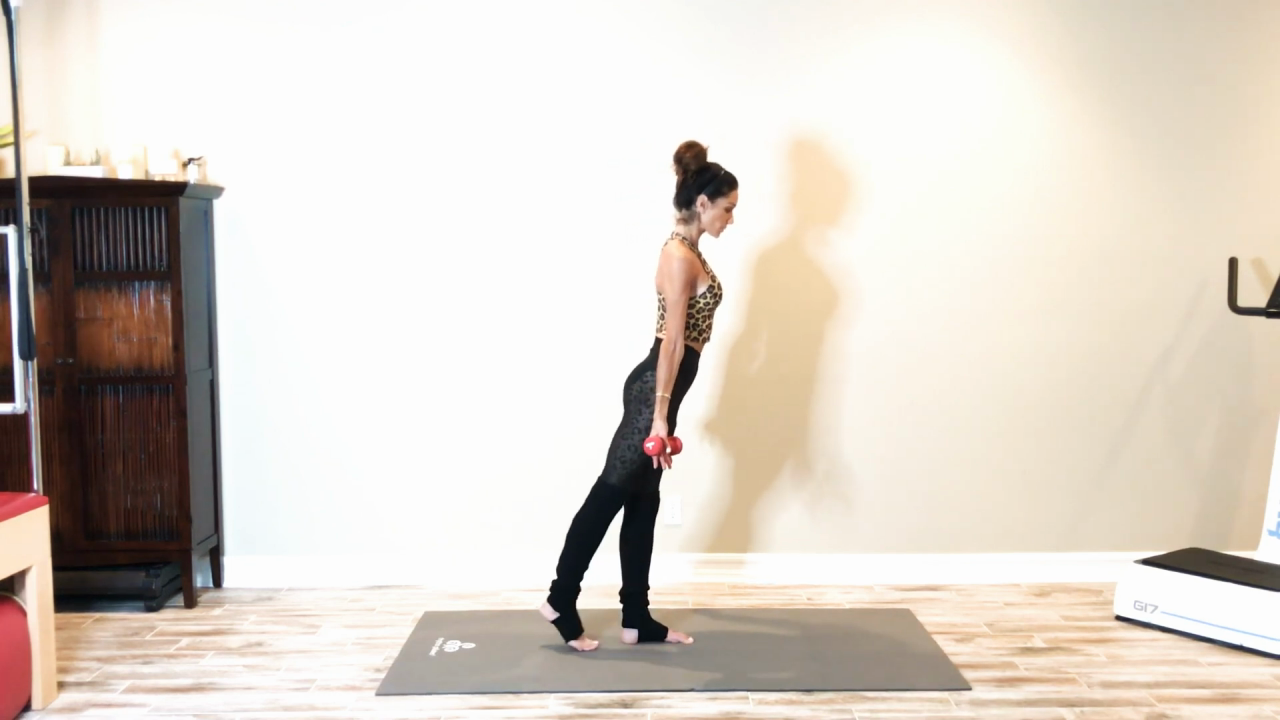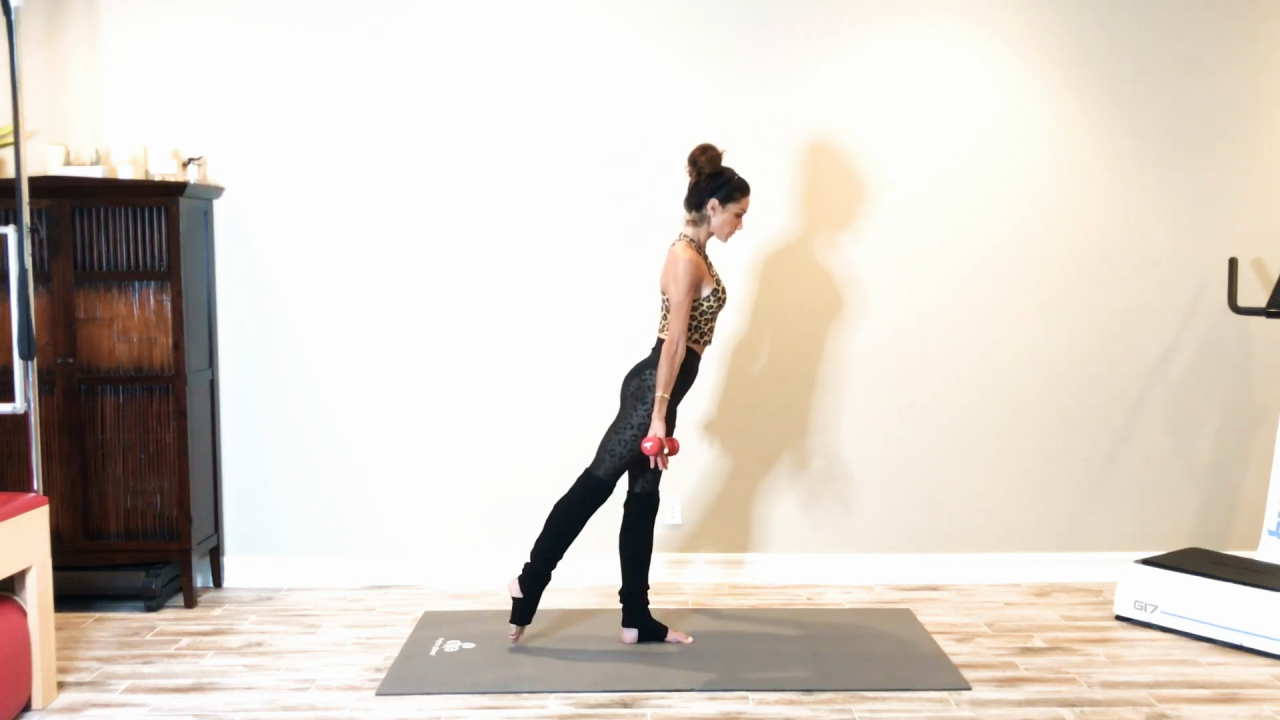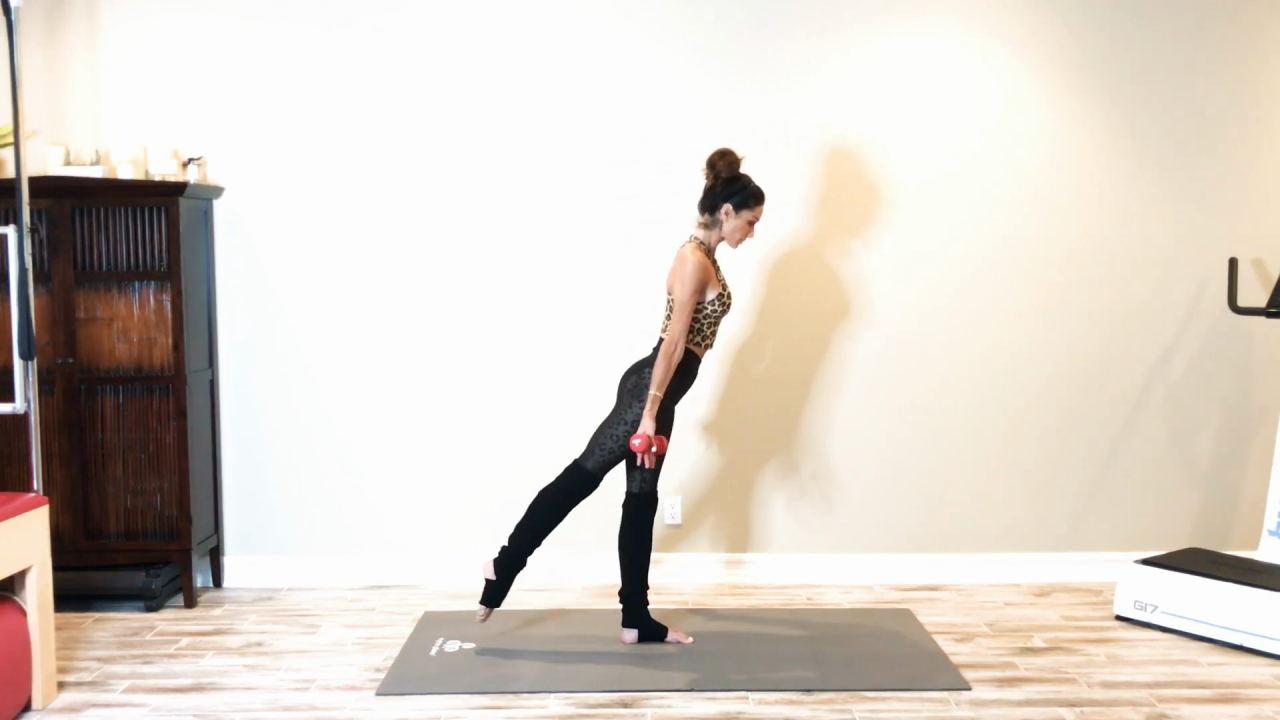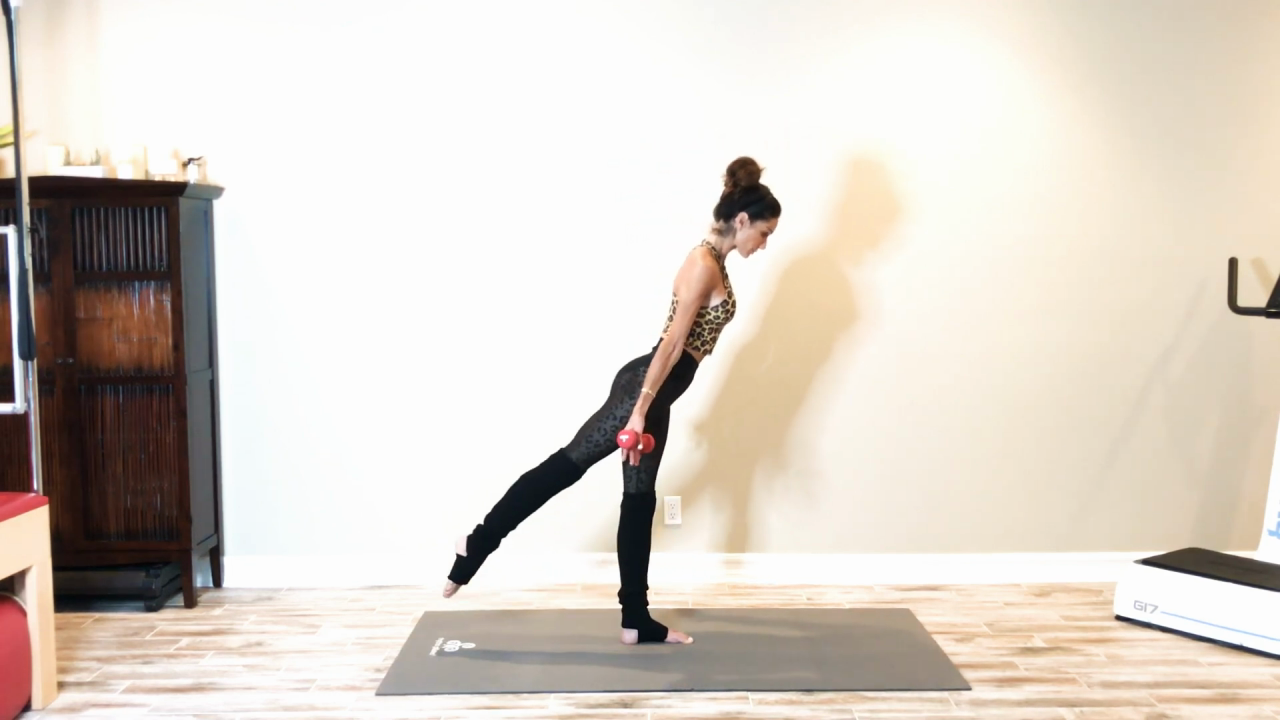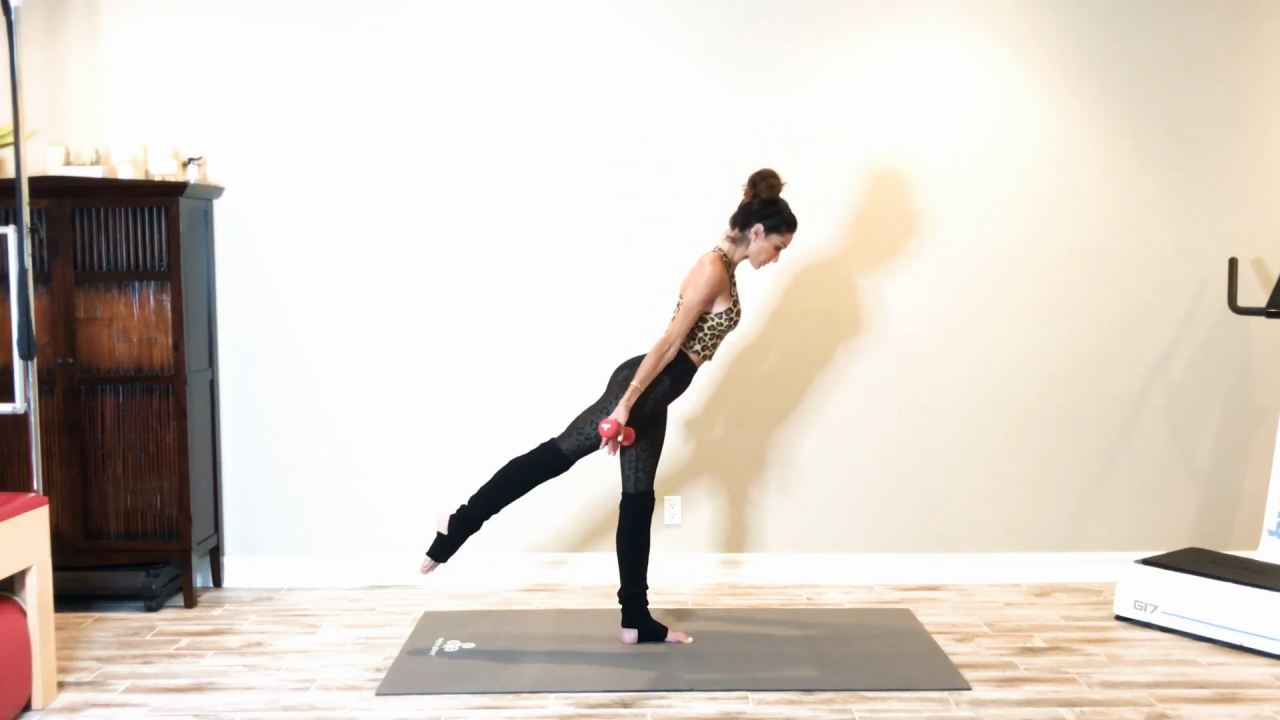
dt=0.5s
person 1, frame 1
left shoulder: (688, 251)
right shoulder: (679, 256)
right elbow: (671, 339)
right wrist: (659, 415)
left hip: (661, 388)
right hip: (654, 387)
left knee: (642, 500)
right knee: (610, 491)
left ankle: (636, 619)
right ankle: (561, 602)
person 1, frame 2
left shoulder: (694, 254)
right shoulder: (685, 259)
right elbow: (673, 341)
right wrist: (659, 416)
left hip: (658, 389)
right hip: (652, 389)
left knee: (643, 499)
right knee: (596, 483)
left ankle: (636, 619)
right ankle: (529, 581)
person 1, frame 3
left shoulder: (702, 257)
right shoulder: (694, 261)
right elbow: (673, 341)
right wrist: (650, 412)
left hip: (659, 388)
right hip: (650, 386)
left knee: (641, 500)
right knee: (583, 474)
left ankle: (636, 620)
right ankle: (504, 567)
person 1, frame 4
left shoulder: (713, 263)
right shoulder: (704, 264)
right elbow: (672, 343)
right wrist: (640, 410)
left hip: (655, 389)
right hip: (645, 385)
left knee: (640, 500)
right knee: (567, 464)
left ankle: (636, 620)
right ankle: (477, 545)
person 1, frame 5
left shoulder: (723, 271)
right shoulder: (713, 270)
right elbow: (669, 341)
right wrist: (625, 404)
left hip: (653, 393)
right hip: (644, 386)
left knee: (638, 500)
right knee: (556, 455)
left ankle: (635, 620)
right ankle: (459, 526)
